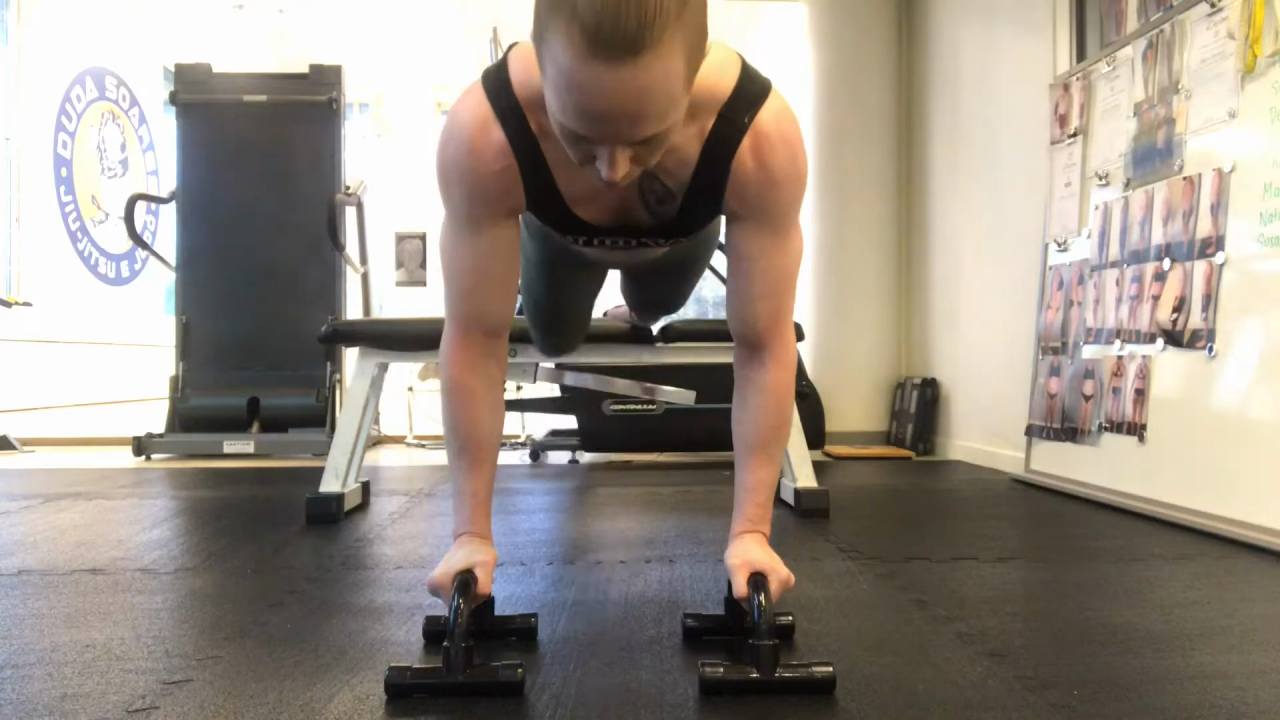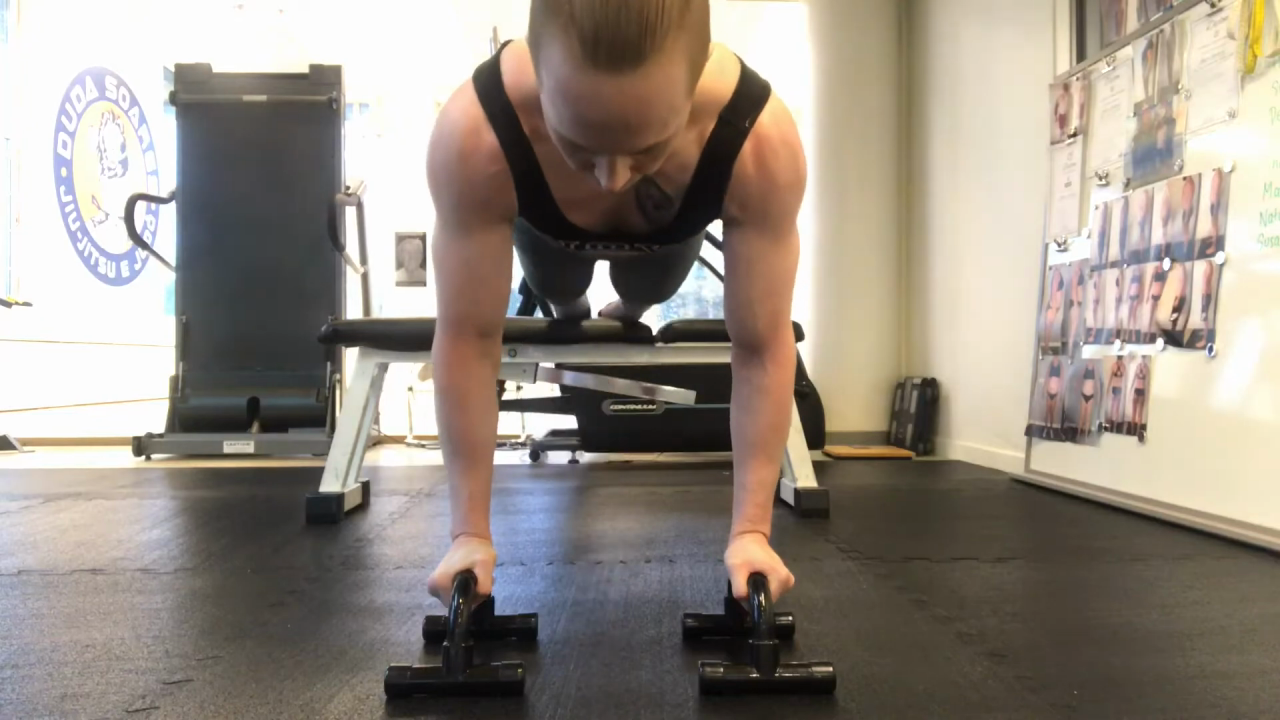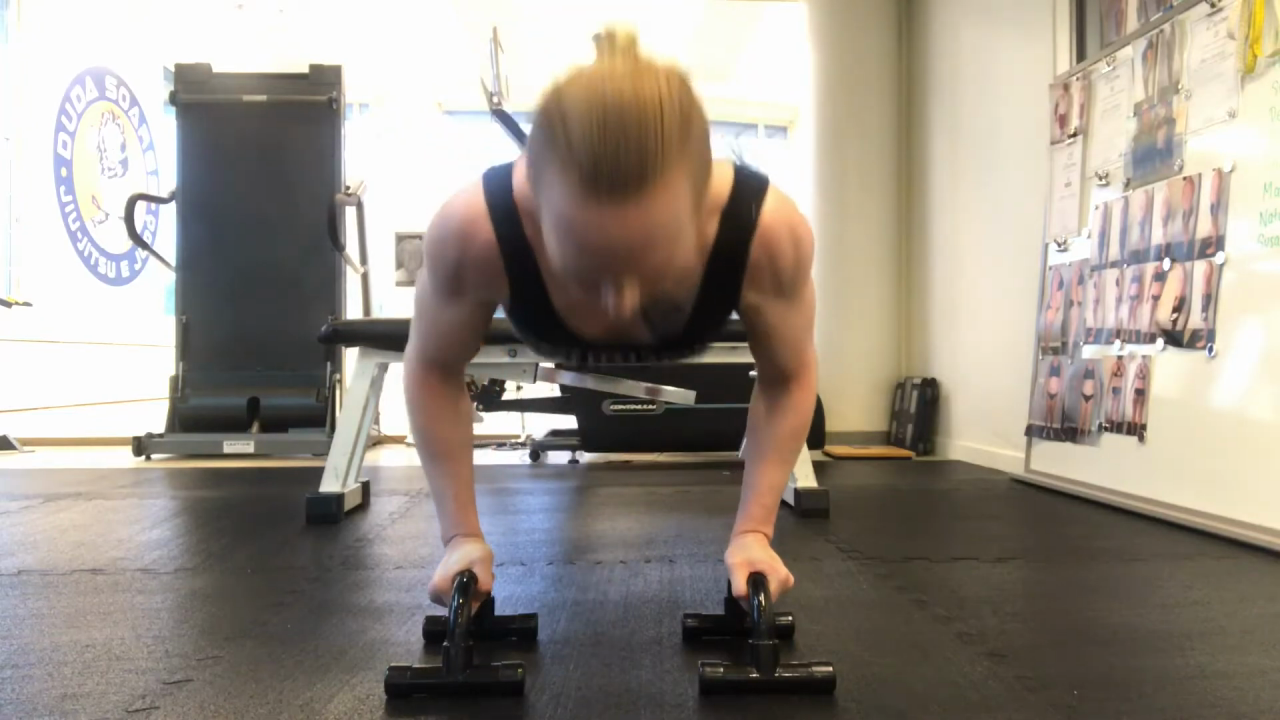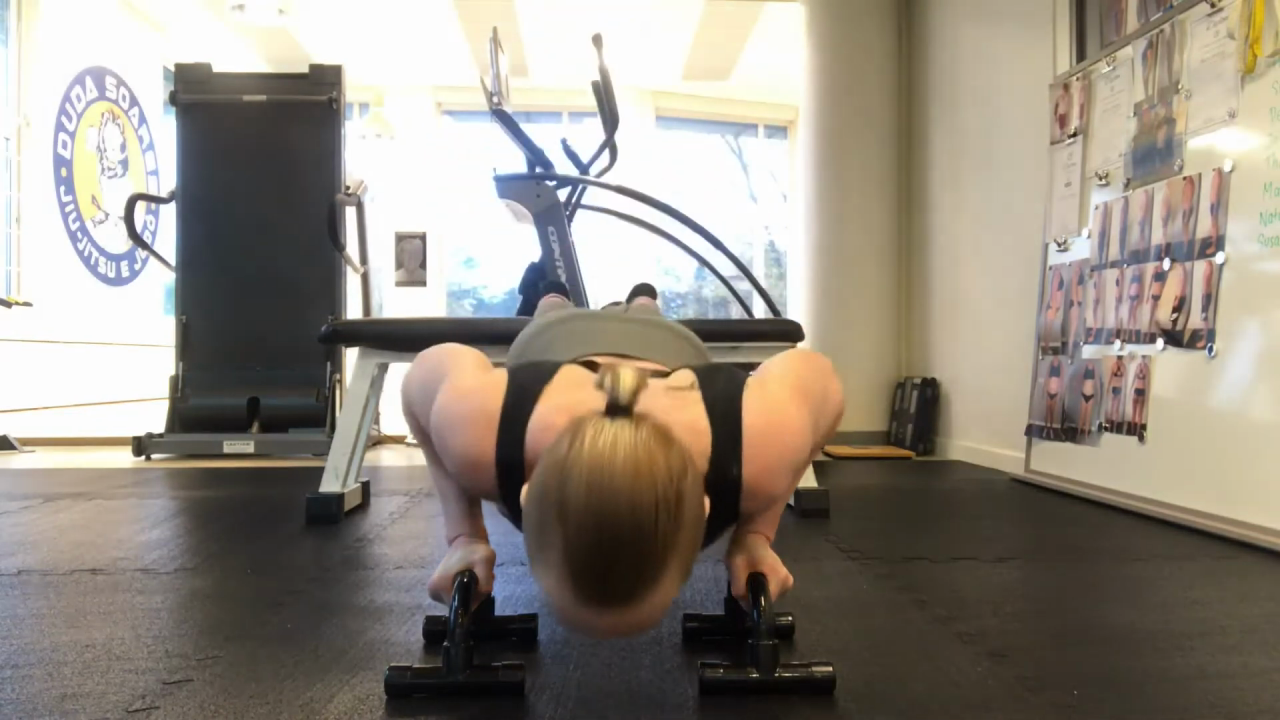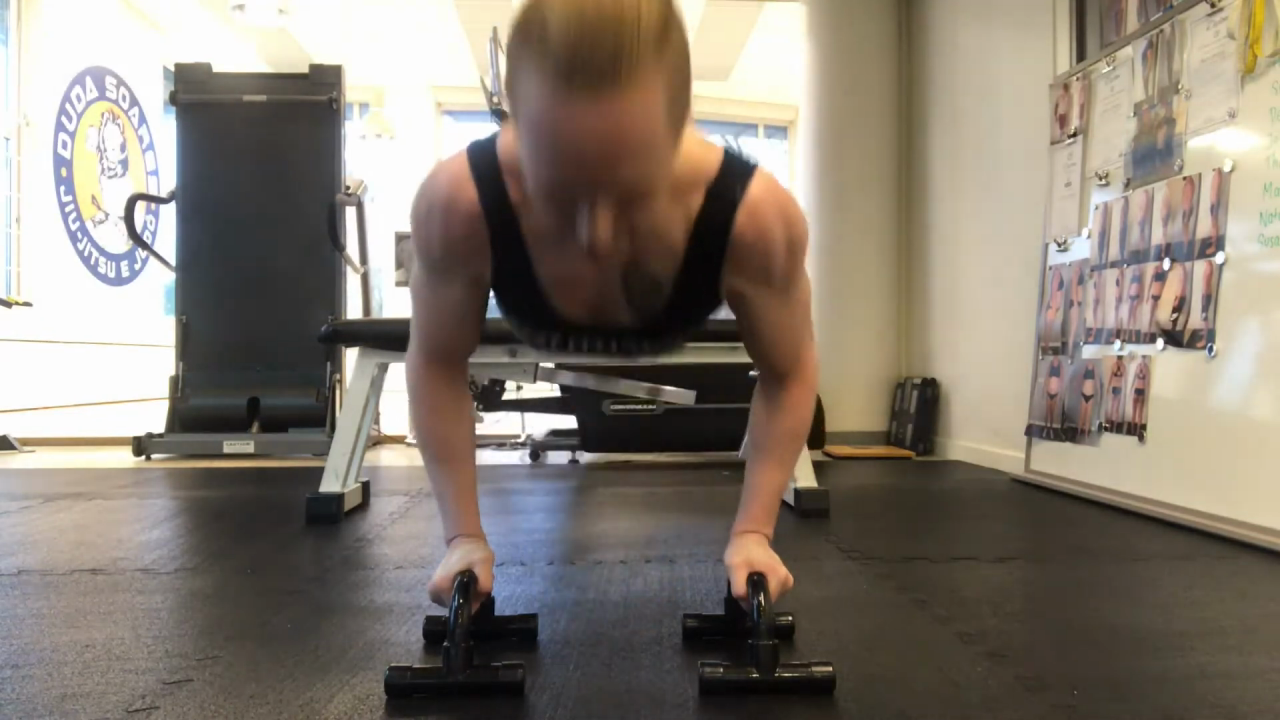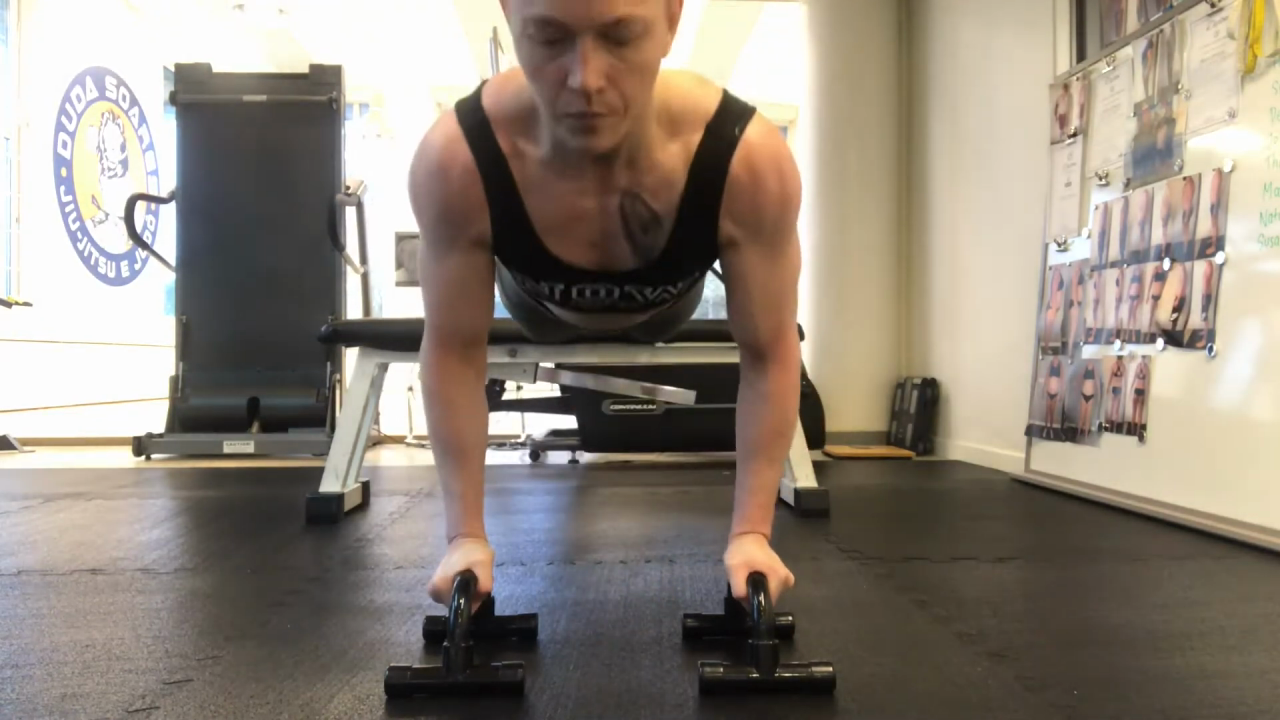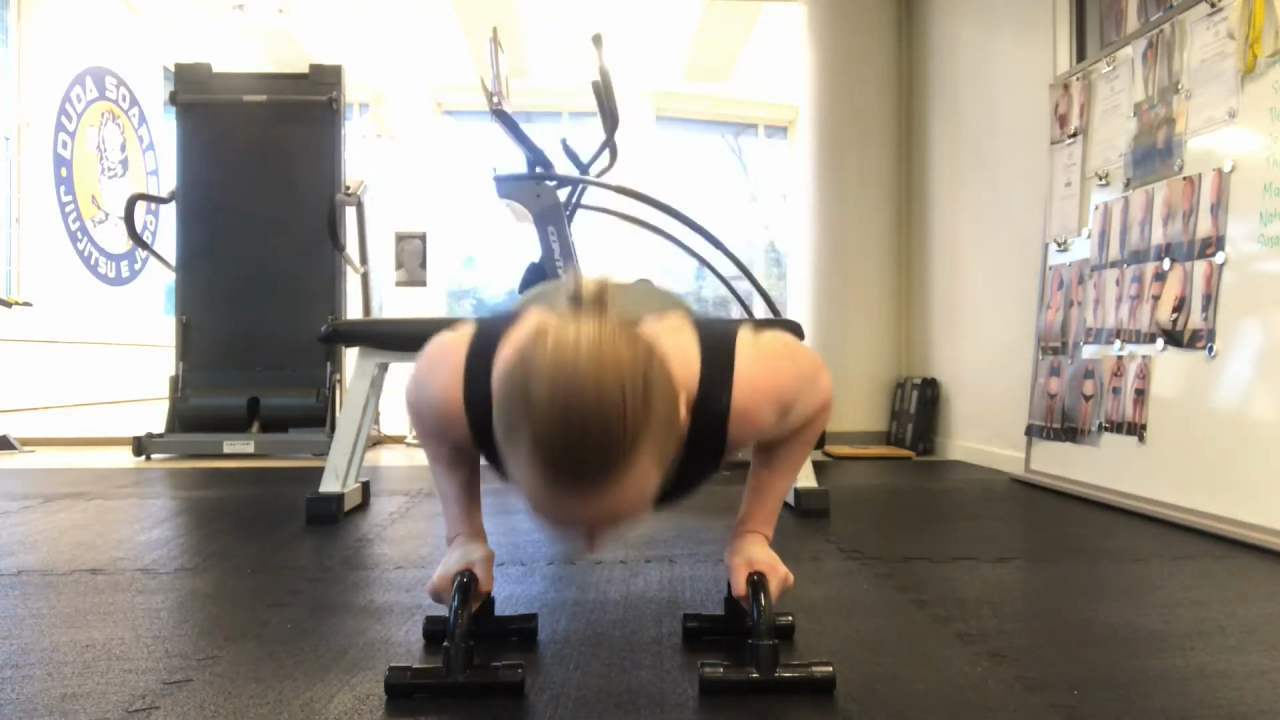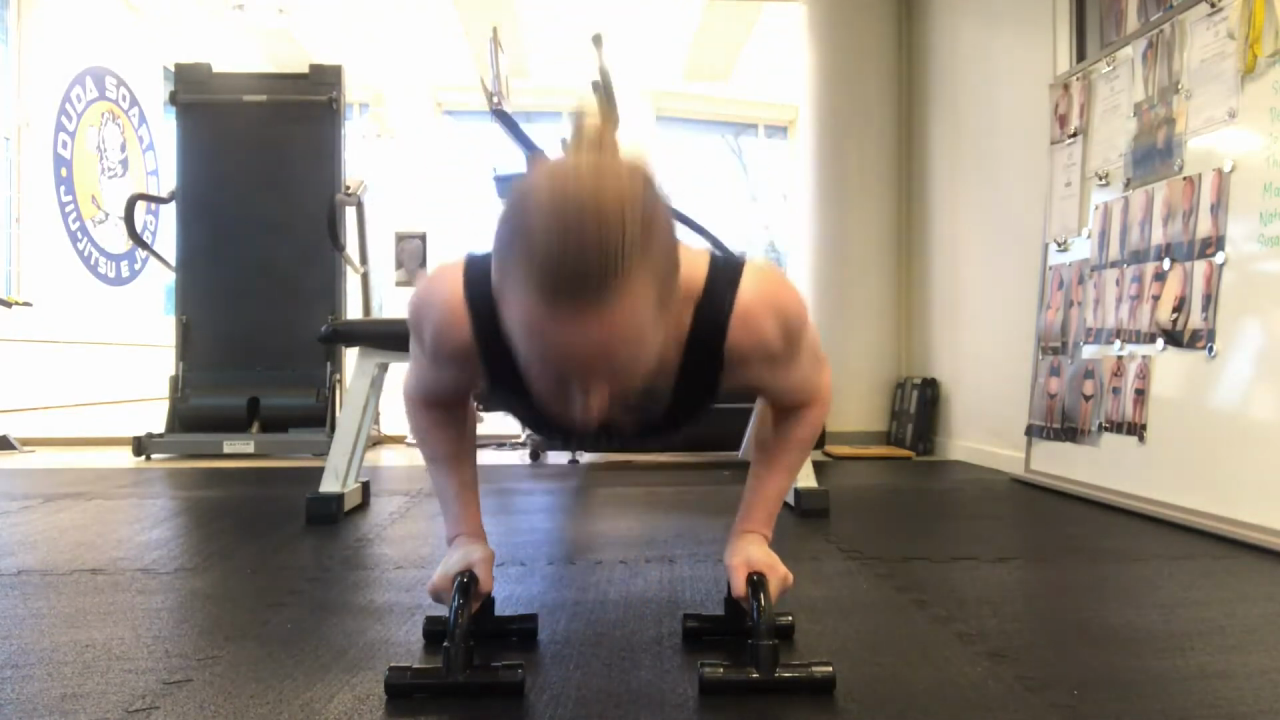
dt=0.5s
person 1, frame 1
left shoulder: (760, 136)
right shoulder: (483, 133)
left elbow: (764, 345)
right elbow: (476, 340)
left wrist: (750, 531)
right wrist: (470, 533)
left hip: (677, 238)
right hip: (559, 236)
left knee: (654, 310)
person 1, frame 2
left shoulder: (760, 140)
right shoulder: (473, 133)
left elbow: (762, 345)
right elbow: (467, 338)
left wrist: (751, 530)
right wrist: (469, 533)
left hip: (668, 236)
right hip: (548, 231)
left knee: (648, 293)
right knee: (557, 293)
left ankle: (629, 306)
person 1, frame 3
left shoulder: (768, 231)
right shoulder: (474, 228)
left elbow: (789, 375)
right elbow: (435, 368)
left wrist: (757, 527)
right wrist: (463, 531)
person 1, frame 4
left shoulder: (754, 454)
right shoulder: (479, 436)
left elbow: (825, 386)
right elbow: (417, 382)
left wrist: (755, 536)
right wrist: (463, 536)
left ankle: (642, 308)
right ankle: (552, 303)
person 1, frame 5
left shoulder: (753, 213)
right shoulder: (459, 200)
left elbow: (788, 371)
right elbow: (437, 363)
left wrist: (752, 532)
right wrist: (463, 536)
left hip: (666, 314)
right hip: (537, 309)
person 1, frame 6
left shoulder: (749, 160)
right shoulder: (455, 159)
left elbow: (768, 353)
right elbow: (454, 351)
left wrist: (750, 532)
right wrist: (465, 536)
left hip: (661, 299)
right hip: (544, 298)
left knee: (654, 330)
right knee: (542, 328)
person 1, frame 7
left shoulder: (742, 390)
right shoulder: (456, 388)
left elbow: (817, 394)
left wrist: (754, 532)
right wrist: (463, 535)
left ankle: (646, 303)
right ankle: (543, 300)
person 1, frame 8
left shoulder: (748, 311)
right shoulder: (455, 308)
left elbow: (806, 398)
right elbow: (429, 399)
left wrist: (752, 532)
right wrist: (463, 536)
